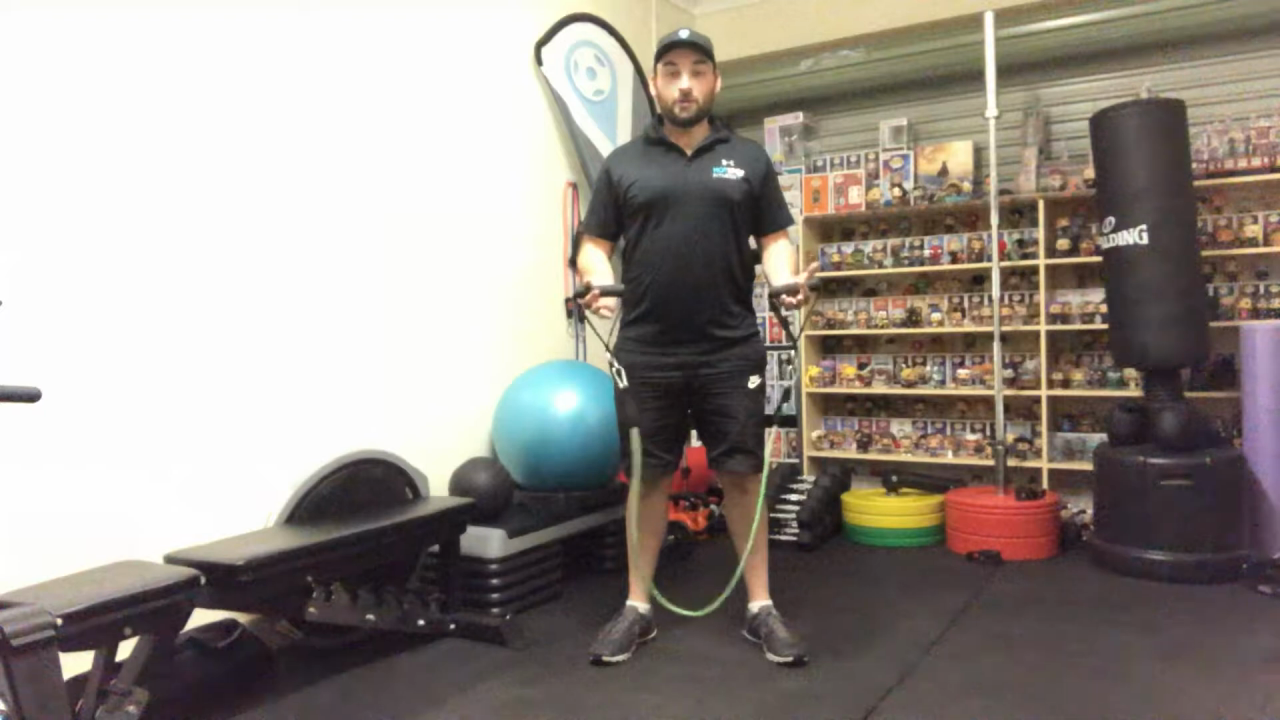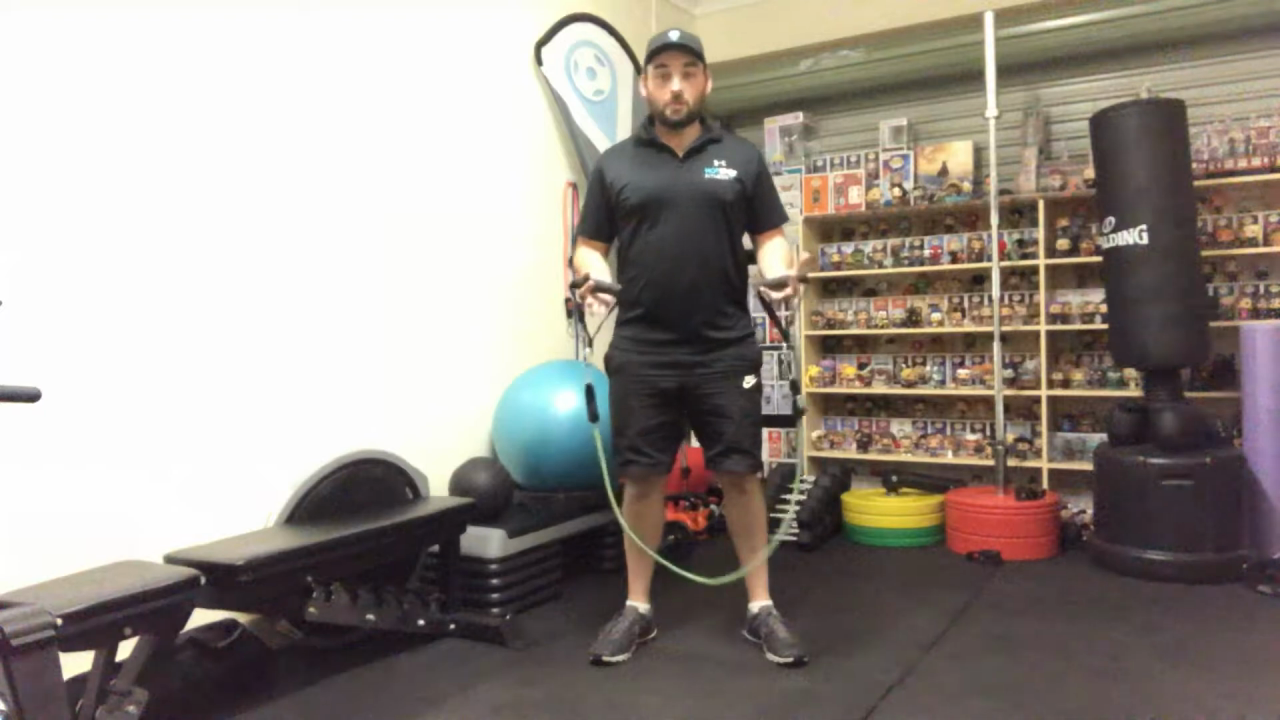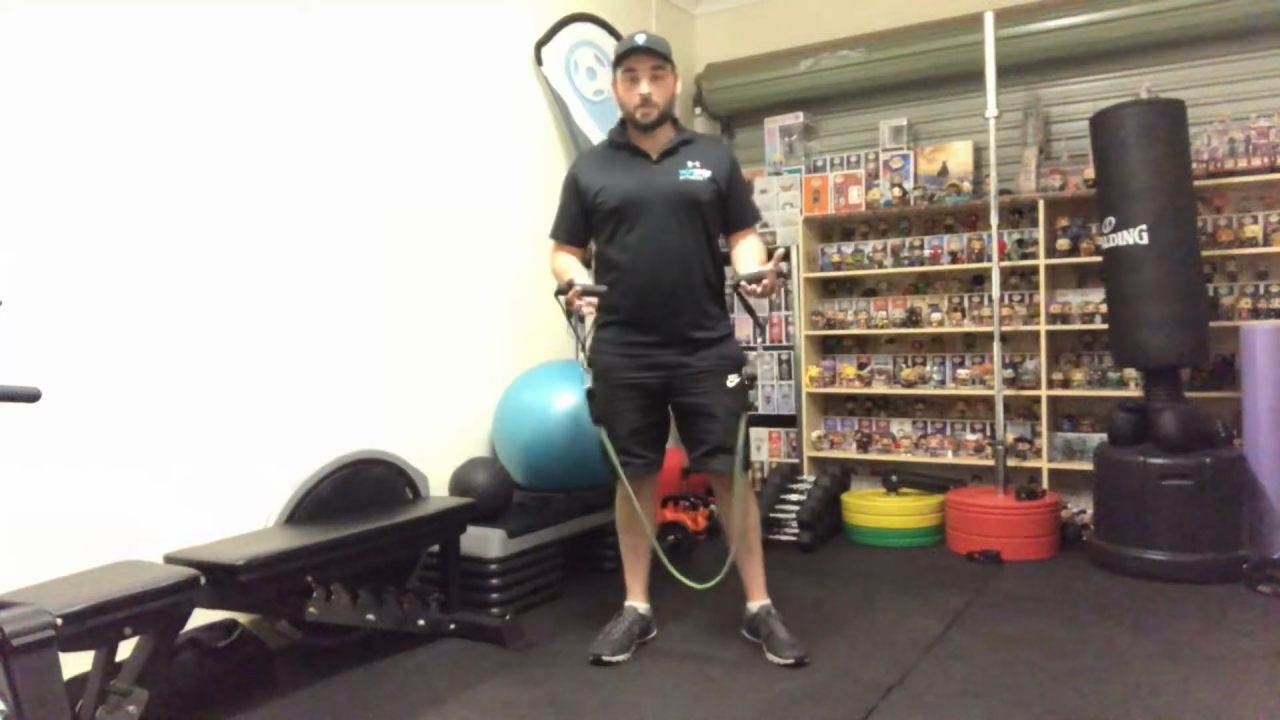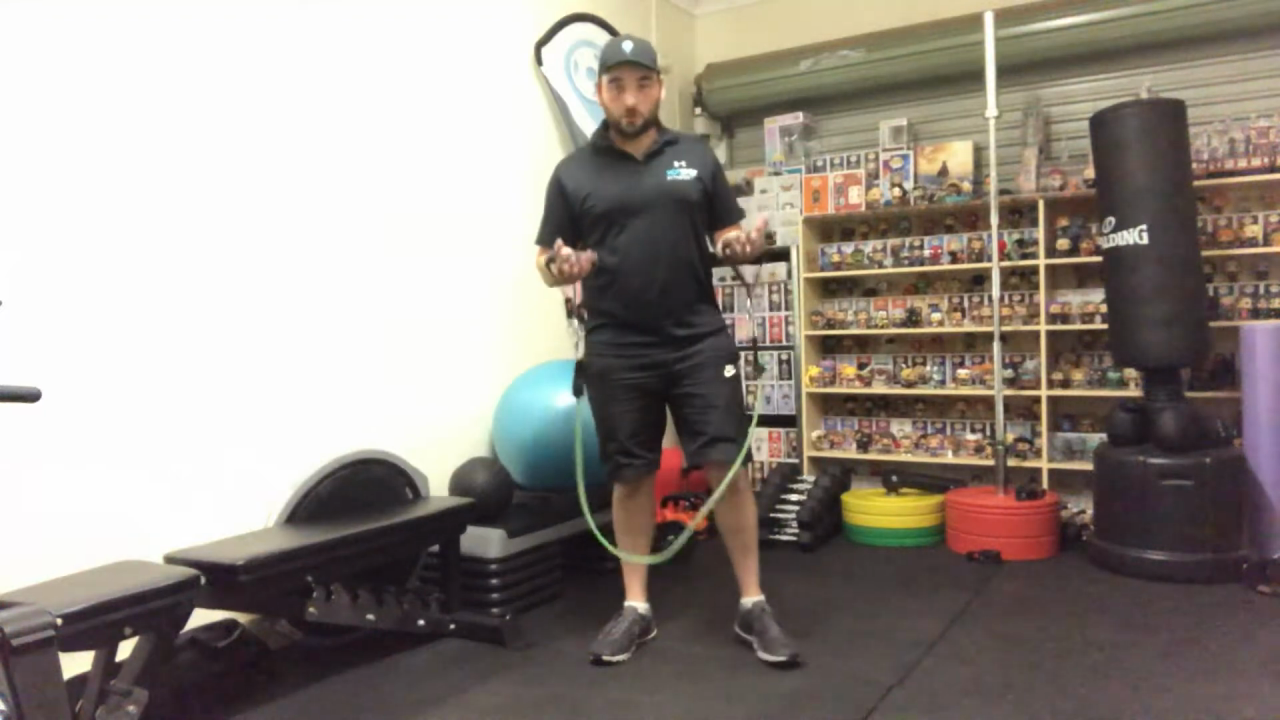
dt=0.3s
person 1, frame 1
left shoulder: (748, 159)
right shoulder: (624, 163)
left elbow: (774, 238)
right elbow: (594, 244)
left wrist: (786, 280)
right wrist: (598, 284)
left hip: (730, 349)
right hip: (646, 350)
left knee: (742, 474)
right knee: (647, 476)
left ankle: (760, 608)
right ankle: (638, 608)
person 1, frame 2
left shoulder: (741, 158)
right shoulder: (616, 164)
left elbow: (769, 235)
right elbow: (590, 244)
left wrist: (780, 274)
right wrist: (593, 278)
left hip: (725, 347)
right hip: (641, 350)
left knee: (740, 473)
right knee: (642, 477)
left ankle: (760, 609)
right ankle: (637, 608)
person 1, frame 3
left shoulder: (713, 158)
right shoulder: (590, 168)
left elbow: (742, 235)
right elbow: (565, 251)
left wrist: (754, 270)
right wrist: (575, 283)
left hip: (706, 347)
right hip: (623, 352)
left knee: (728, 472)
right knee: (633, 478)
left ankle: (758, 607)
right ankle: (637, 608)
person 1, frame 4
left shoulder: (696, 156)
right shoulder: (574, 173)
left elbow: (727, 232)
right elbow: (548, 263)
left wrist: (743, 245)
right wrist: (562, 267)
left hip: (700, 340)
right hip: (618, 351)
left knee: (727, 466)
right knee: (631, 476)
left ankle: (753, 605)
right ankle: (636, 608)
